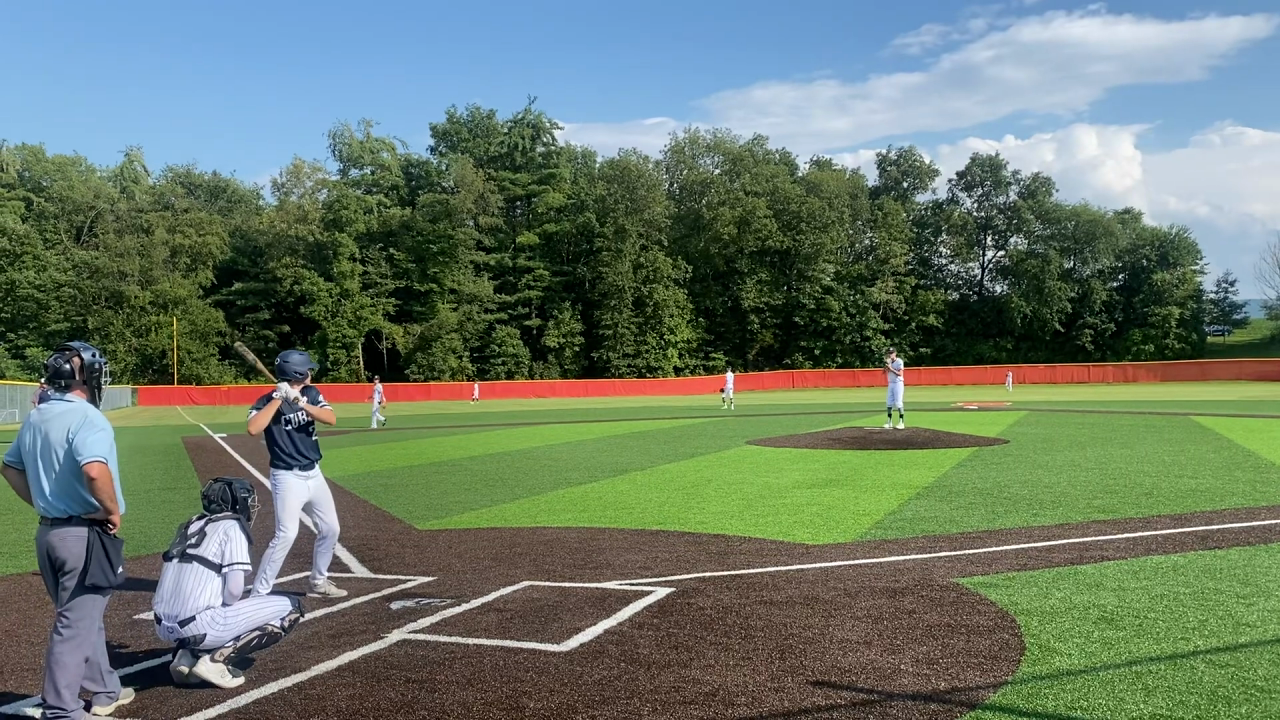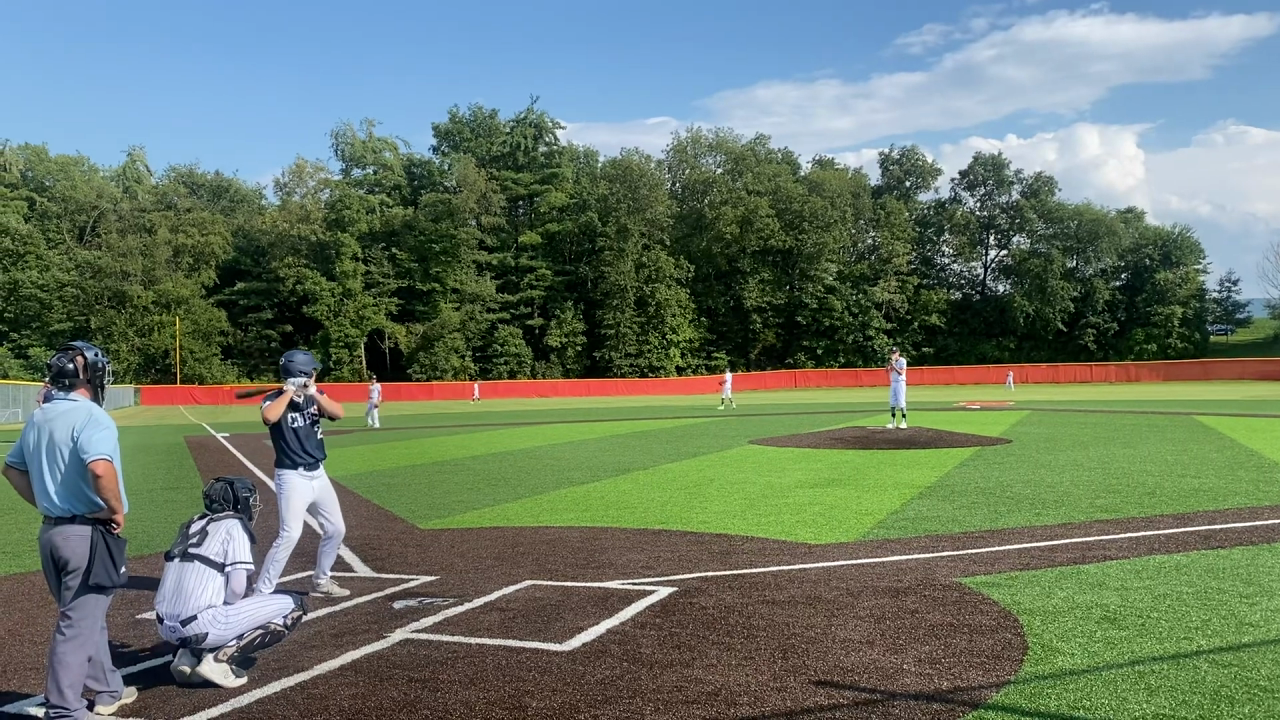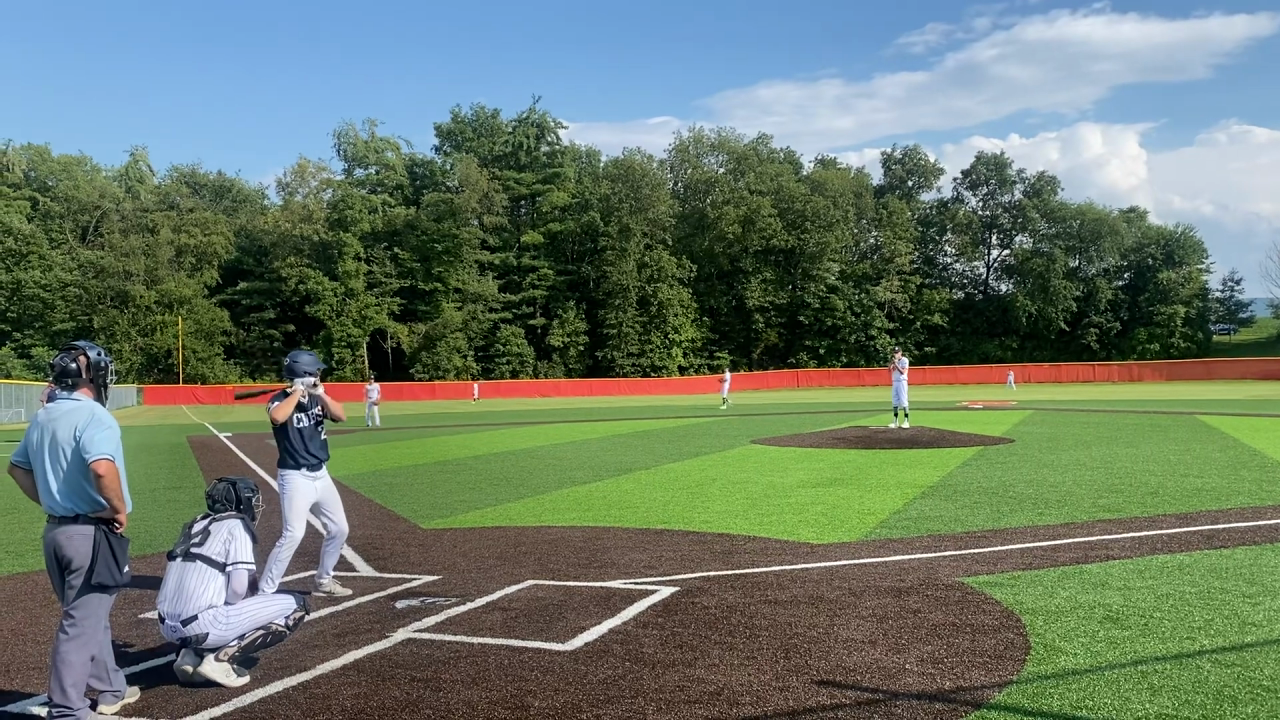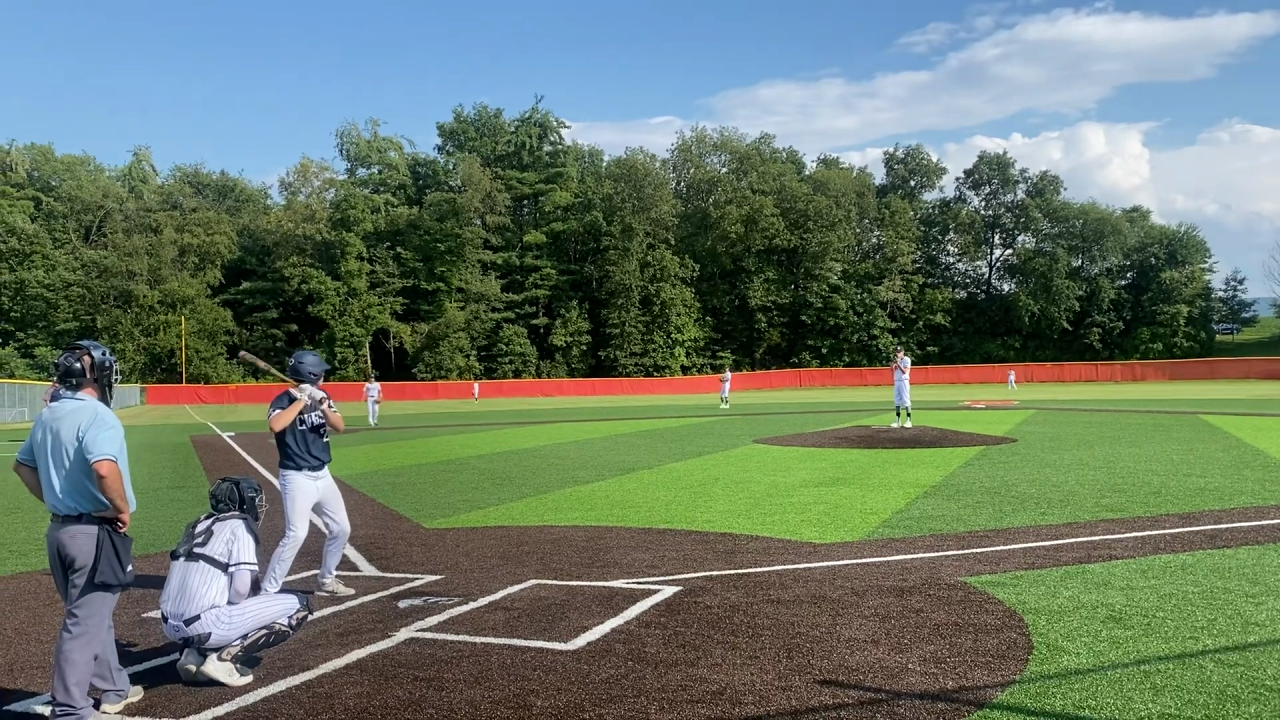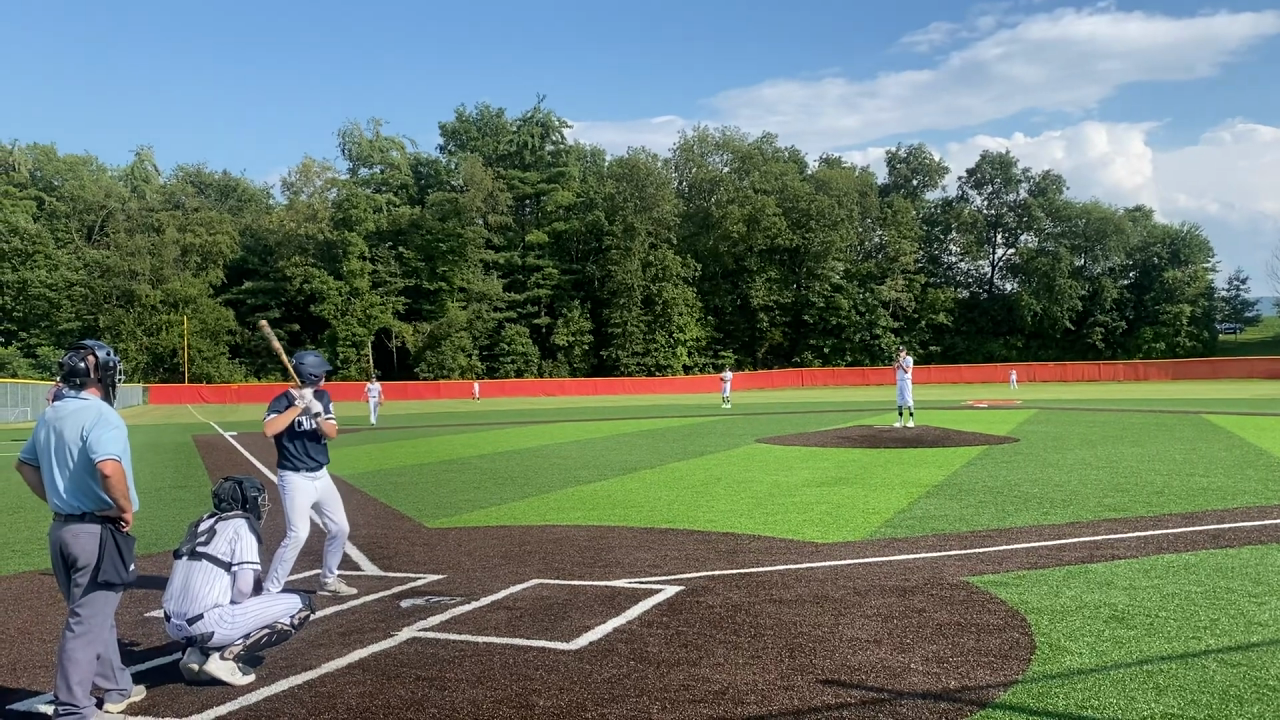
dt=0.2s
person 1, frame 1
left shoulder: (35, 418)
right shoulder: (86, 417)
right elbow: (95, 471)
right wrist: (113, 511)
left hip: (48, 531)
right hip: (84, 534)
left knee: (84, 617)
right knee: (75, 624)
person 1, frame 2
left shoulder: (38, 418)
right shoulder: (91, 416)
right elbow: (100, 469)
right wrist: (117, 511)
left hip: (51, 531)
right hip: (88, 534)
left knee: (86, 615)
right knee: (78, 623)
person 1, frame 3
left shoulder: (42, 417)
right shoulder: (93, 415)
left elbow: (17, 468)
right elbow: (102, 468)
right wrist: (119, 510)
left hip: (55, 530)
right hip: (91, 533)
left knee: (91, 614)
right knee: (82, 622)
left ankle: (111, 689)
person 1, frame 4
left shoulder: (47, 416)
right shoulder: (97, 415)
left elbow: (23, 465)
right elbow: (104, 468)
right wrist: (122, 509)
left hip: (59, 529)
right hip: (95, 532)
left knee: (94, 614)
right knee: (84, 621)
left ankle: (113, 689)
person 1, frame 5
left shoulder: (50, 415)
right shoulder: (100, 415)
left elbow: (26, 464)
right elbow: (108, 468)
right wrist: (125, 509)
left hip: (61, 528)
right hip: (97, 531)
left knee: (96, 613)
right knee: (87, 620)
left ankle: (116, 688)
person 2, frame 1
left shoulder: (311, 393)
right shoulder: (268, 400)
left elbow: (331, 419)
right elbow: (253, 429)
left wrist: (300, 401)
right wrist: (277, 399)
left hip: (314, 475)
right hip: (287, 478)
left knee: (330, 529)
right knee: (286, 535)
left ankle: (318, 583)
right ankle: (258, 594)
person 2, frame 2
left shoulder: (314, 394)
right shoulder: (276, 398)
left elbow: (339, 413)
right elbow: (269, 416)
left wrist: (311, 392)
right wrist: (290, 390)
left hip: (318, 475)
right hip: (292, 478)
left knee: (335, 529)
right knee: (289, 535)
left ankle: (321, 582)
right ankle: (262, 593)
person 2, frame 3
left shoulder: (317, 397)
right shoulder: (281, 399)
left elbow: (341, 416)
right elbow: (277, 417)
left wrist: (320, 393)
right wrist: (298, 390)
left hip: (321, 475)
right hip: (295, 479)
left knee: (339, 529)
right knee: (292, 535)
left ankle: (323, 581)
right ankle: (264, 593)
person 2, frame 4
left shoulder: (320, 397)
right shoulder: (283, 400)
left elbow: (339, 426)
right elbow: (276, 426)
left wrist: (323, 405)
right wrist: (302, 399)
left hip: (323, 475)
right hip: (296, 479)
left knee: (341, 529)
right knee: (296, 535)
left ankle: (326, 581)
right ankle: (267, 592)
person 2, frame 5
left shoulder: (322, 397)
right shoulder: (282, 401)
left elbow: (332, 433)
right elbow: (268, 430)
left wrist: (318, 415)
right wrist: (298, 405)
left hip: (321, 476)
right hip: (294, 479)
left knee: (339, 528)
right knee: (297, 535)
left ankle: (328, 581)
right ankle: (269, 592)
person 3, frame 1
left shoulder: (190, 526)
right shoulder: (232, 526)
right elbow: (234, 589)
right wrist: (224, 615)
left hip: (163, 627)
right hip: (198, 626)
right knee: (290, 608)
left ankle: (188, 656)
right ankle: (217, 660)
person 3, frame 2
left shoulder: (193, 525)
right shoulder: (234, 525)
right elbow: (237, 588)
right wrist: (226, 614)
left hip: (165, 626)
right hip: (199, 624)
right knee: (293, 606)
left ankle: (189, 656)
right ankle: (220, 660)
person 3, frame 3
left shoulder: (195, 525)
right shoulder: (236, 525)
right elbow: (238, 588)
left hip: (168, 626)
right hip: (201, 625)
right knee: (295, 606)
left ankle: (192, 654)
right ankle: (221, 658)
person 3, frame 4
left shoulder: (199, 525)
right shoulder: (240, 526)
right elbow: (240, 589)
right wrist: (230, 614)
left hip: (171, 625)
right hip: (204, 625)
right knee: (298, 606)
left ankle: (196, 653)
right ankle: (224, 658)
person 3, frame 5
left shoulder: (201, 524)
right shoulder: (243, 526)
right elbow: (243, 588)
left hip: (173, 625)
right hip: (207, 623)
right knee: (301, 605)
left ankle: (198, 653)
right ankle: (227, 657)
